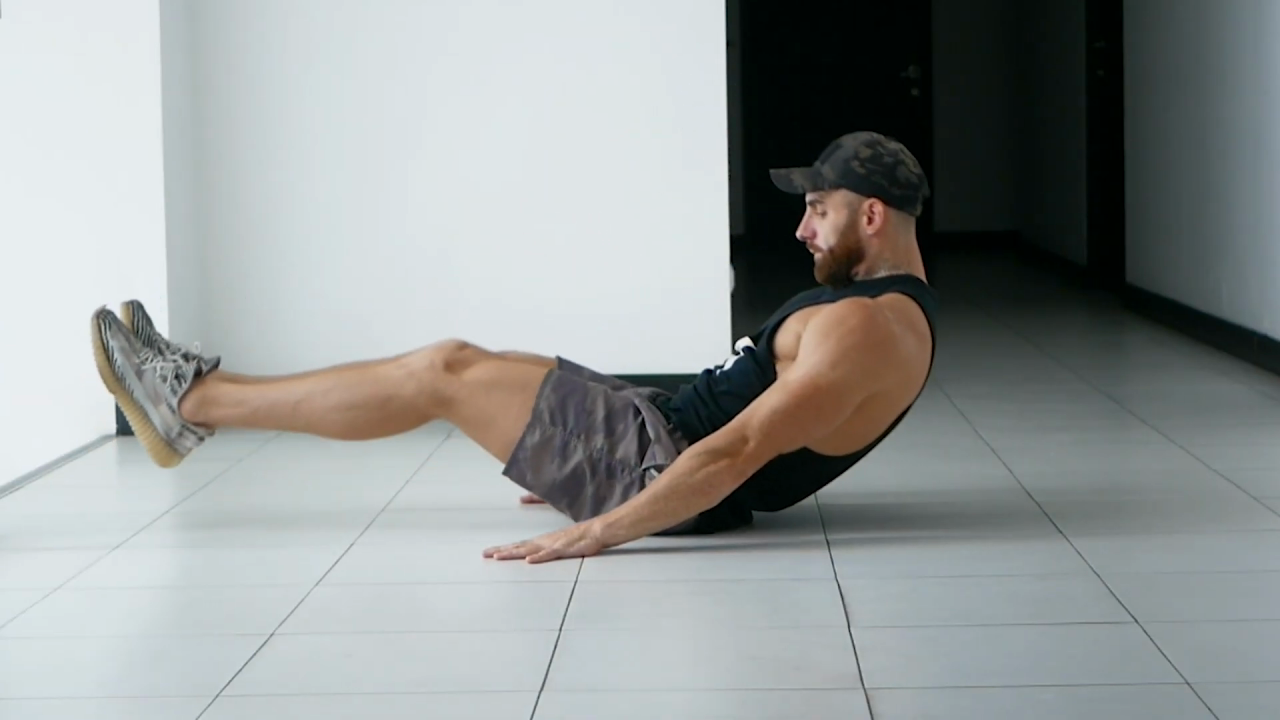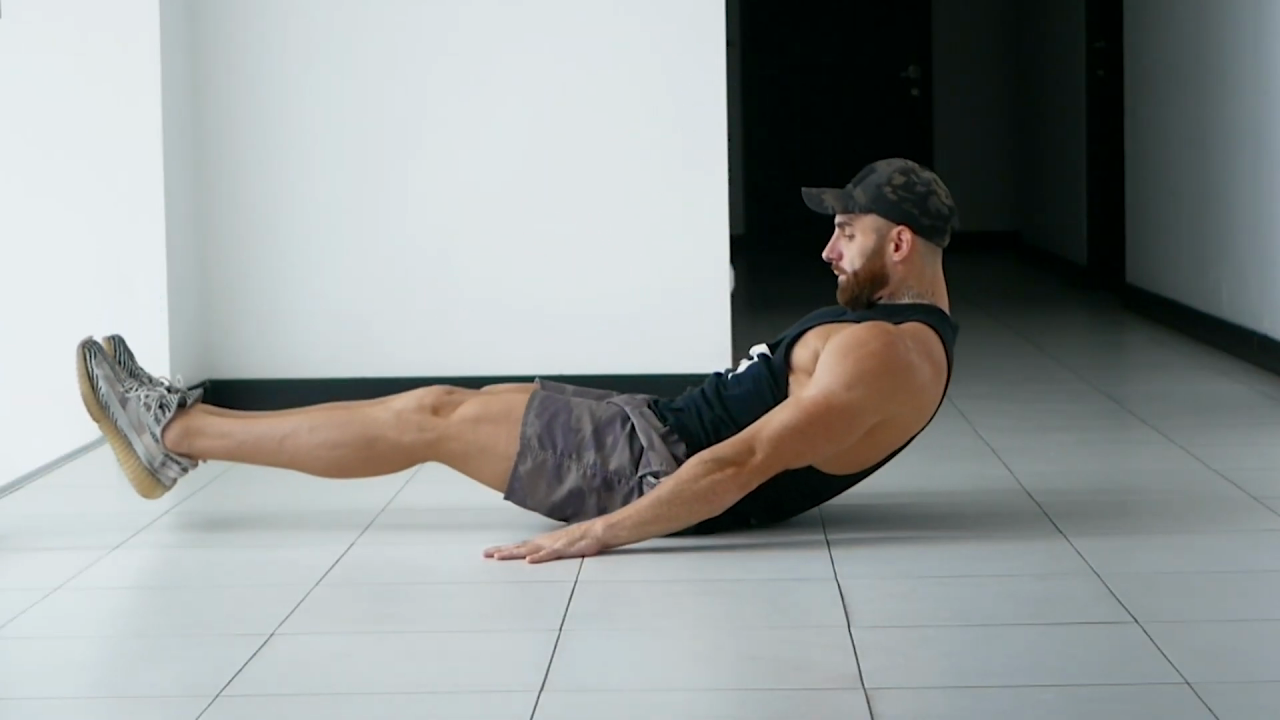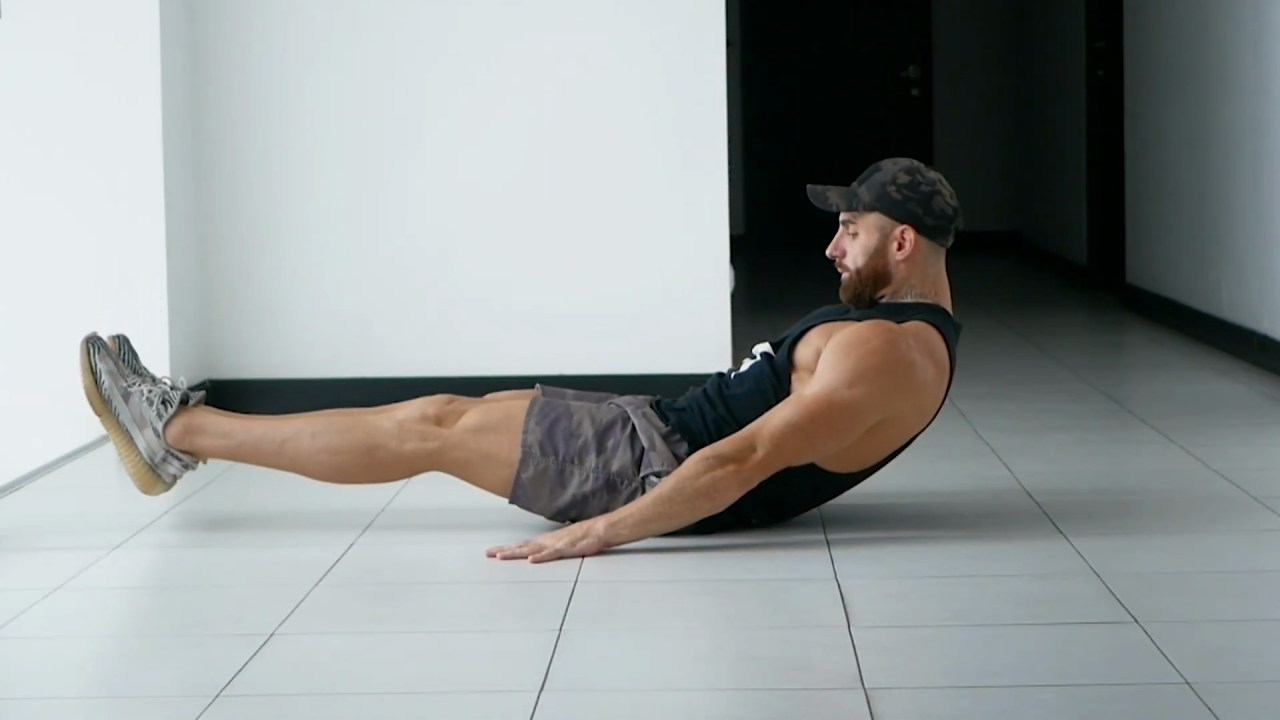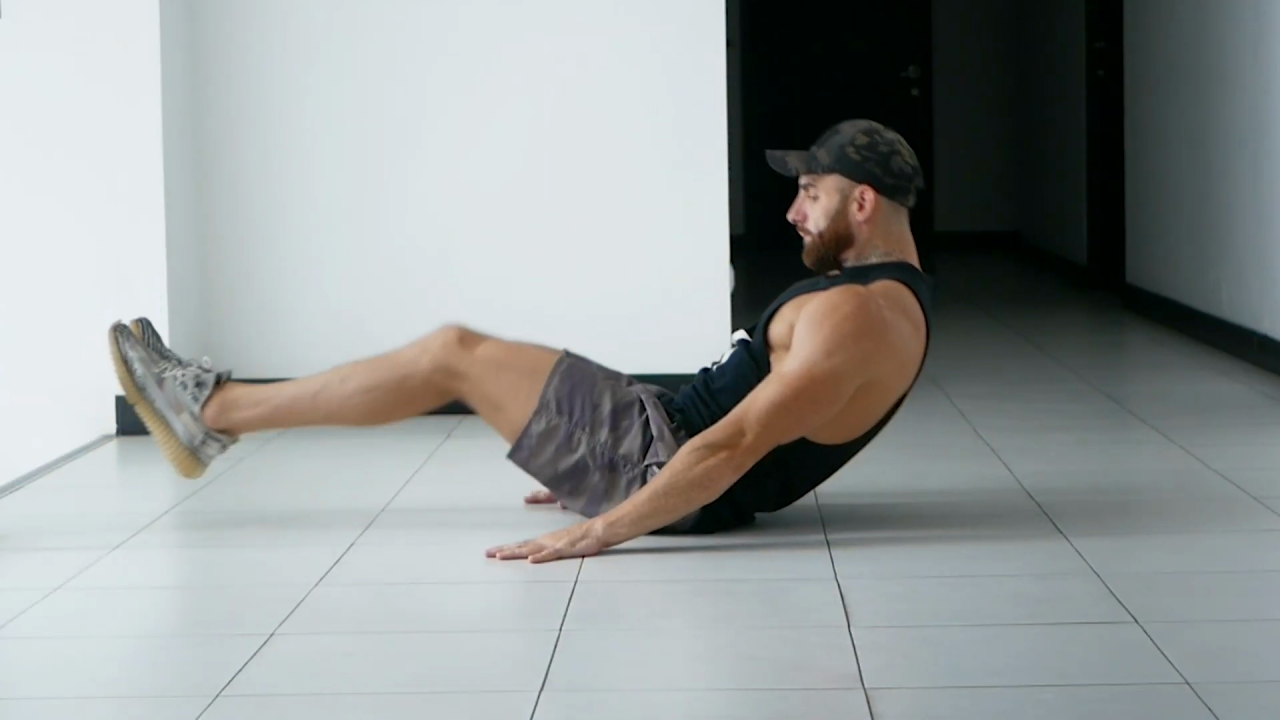
dt=0.2s
person 1, frame 1
left shoulder: (869, 331)
right shoulder: (884, 306)
left elbow: (738, 453)
left wrist: (598, 531)
right wrist: (597, 473)
left hip: (657, 456)
right hip: (662, 433)
left knee: (443, 370)
right knee: (458, 368)
left ankle: (189, 401)
right ankle: (198, 397)
person 1, frame 2
left shoulder: (886, 356)
right shoulder: (905, 325)
left elbow: (743, 464)
left wrist: (597, 531)
right wrist: (597, 496)
left hip: (659, 461)
right hip: (660, 433)
left knee: (431, 415)
right knee: (444, 404)
left ankle: (172, 434)
right ankle: (181, 427)
person 1, frame 3
left shoulder: (889, 352)
right shoulder: (907, 321)
left elbow: (746, 462)
left wrist: (599, 531)
left hip: (667, 468)
right hip: (668, 435)
left knee: (434, 427)
right knee: (446, 416)
left ankle: (175, 431)
right ankle: (182, 424)
person 1, frame 4
left shoulder: (860, 315)
right shoulder: (880, 289)
left elbow: (734, 449)
left wrist: (598, 533)
right wrist: (602, 485)
left hip: (664, 463)
right hip: (671, 447)
left knee: (454, 352)
right knee: (470, 356)
left ankle: (209, 410)
right ankle: (223, 407)
